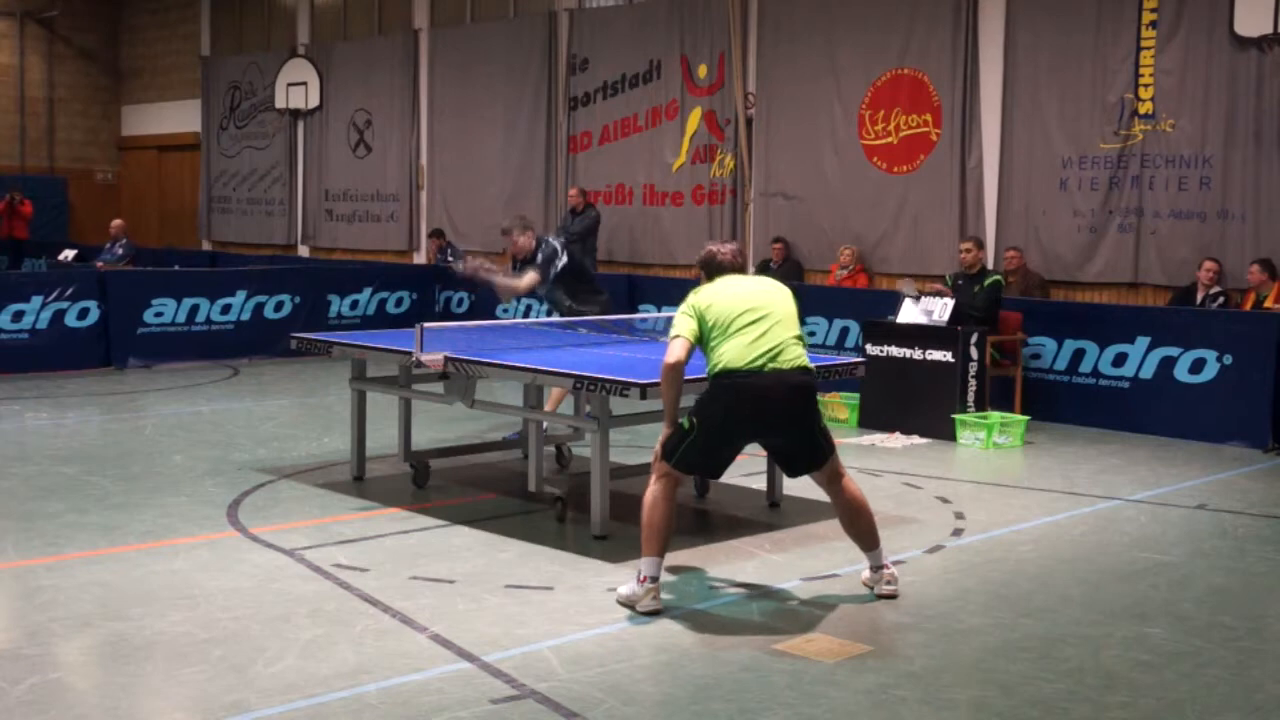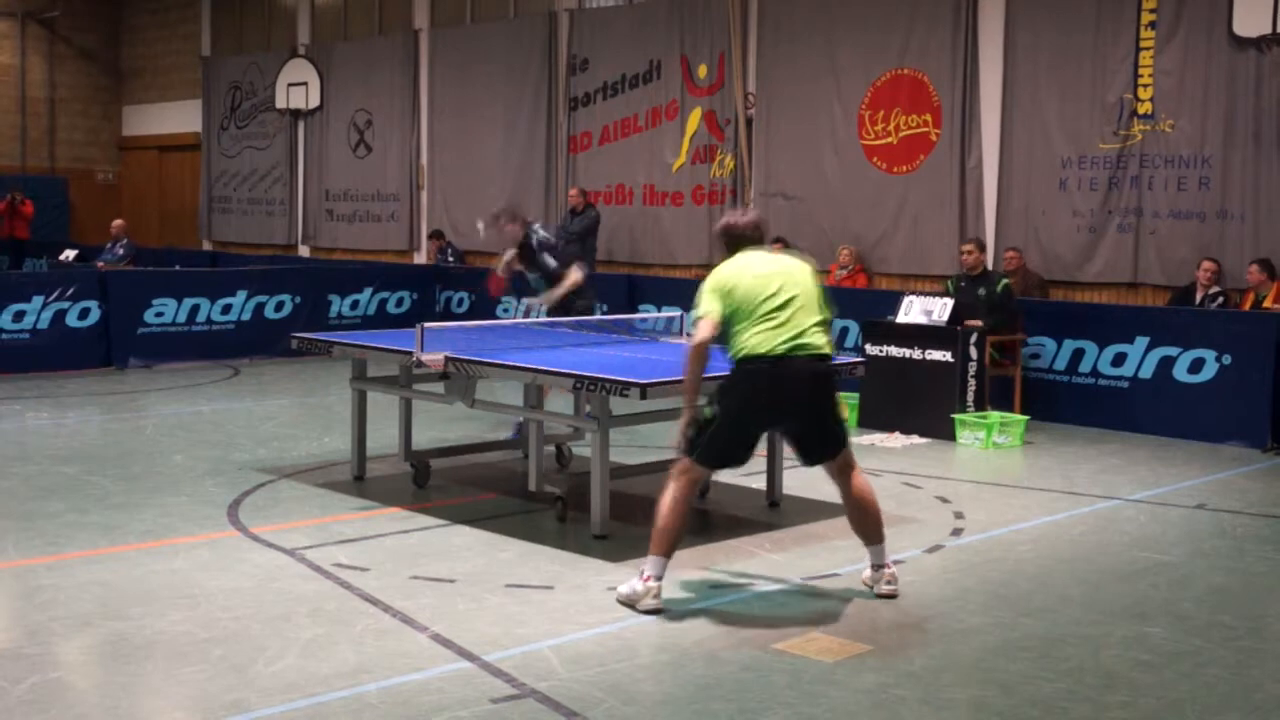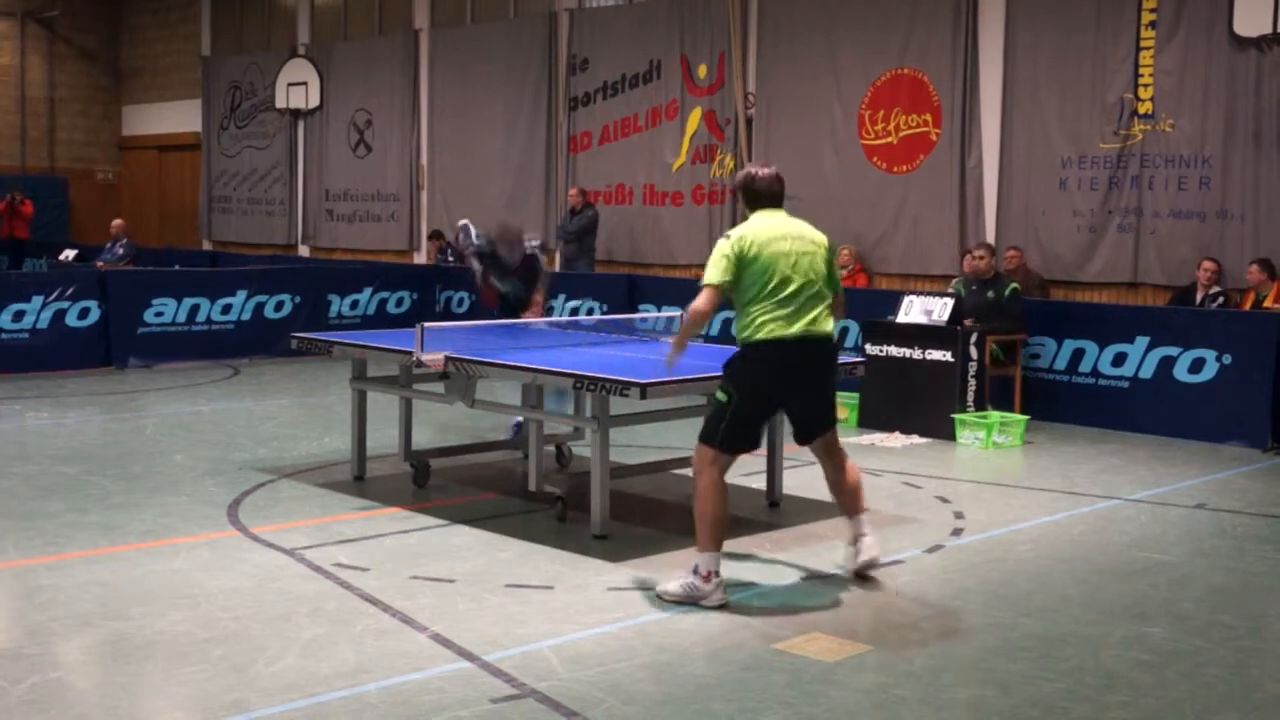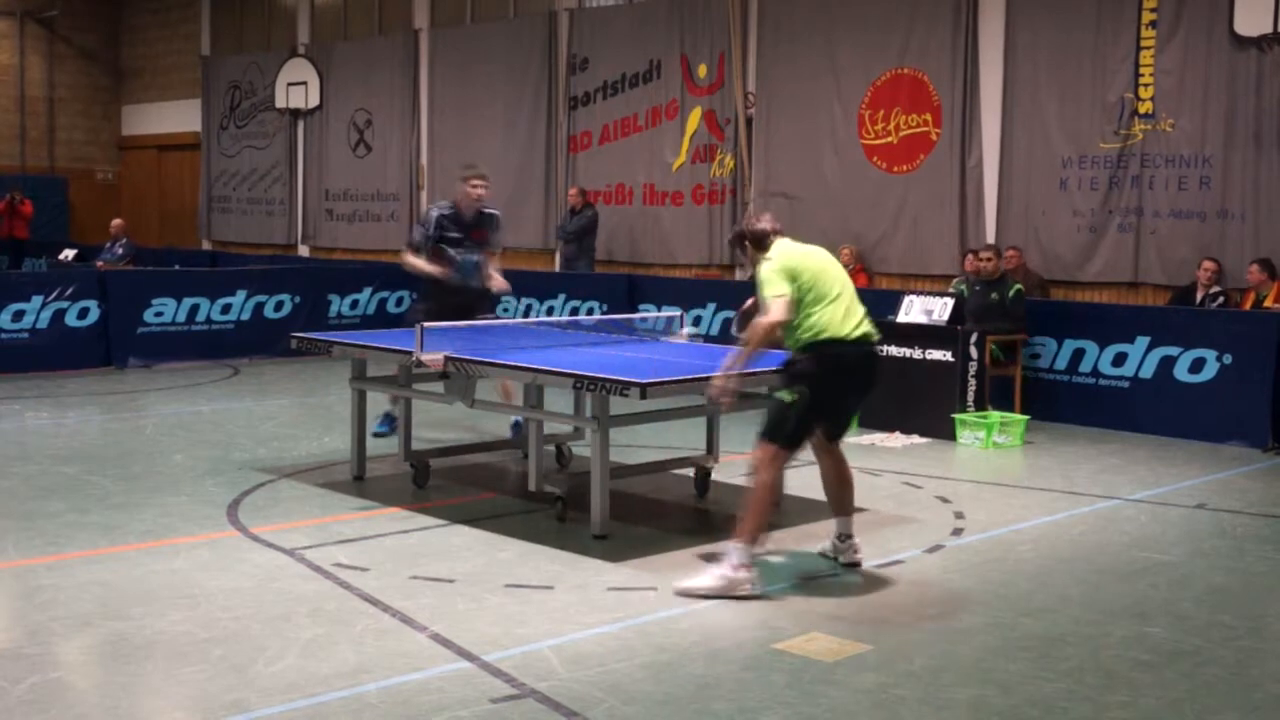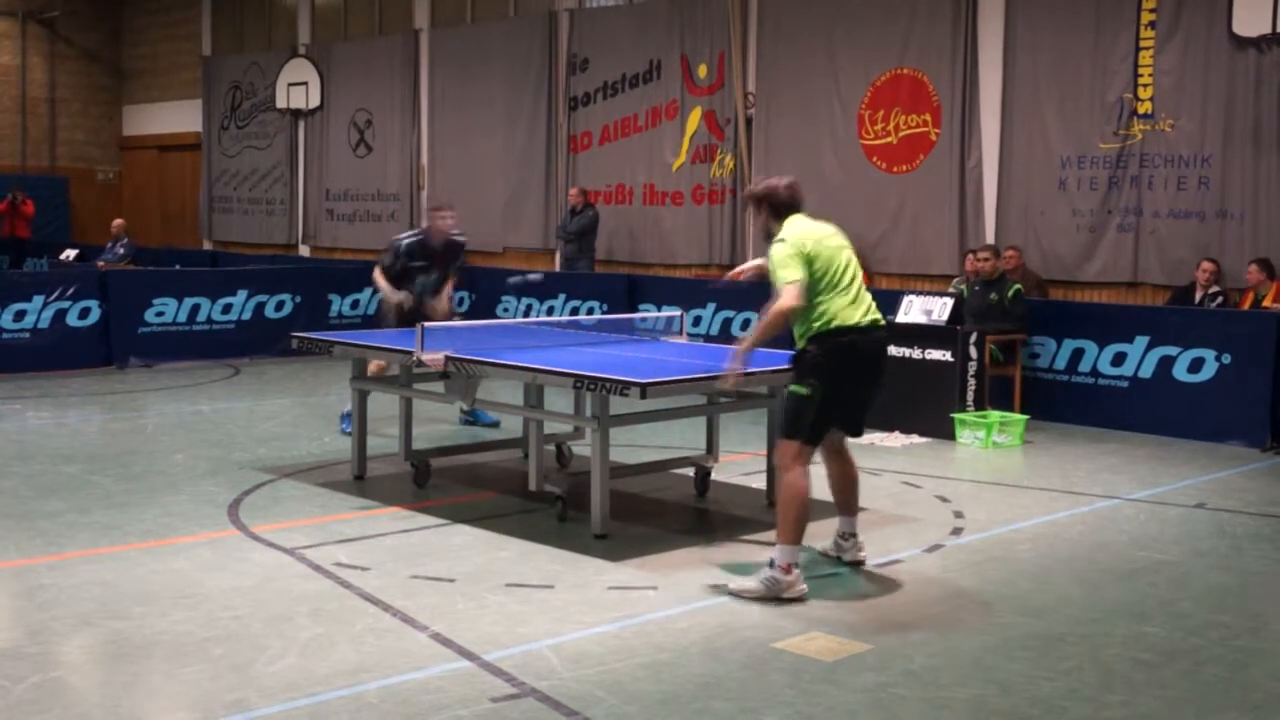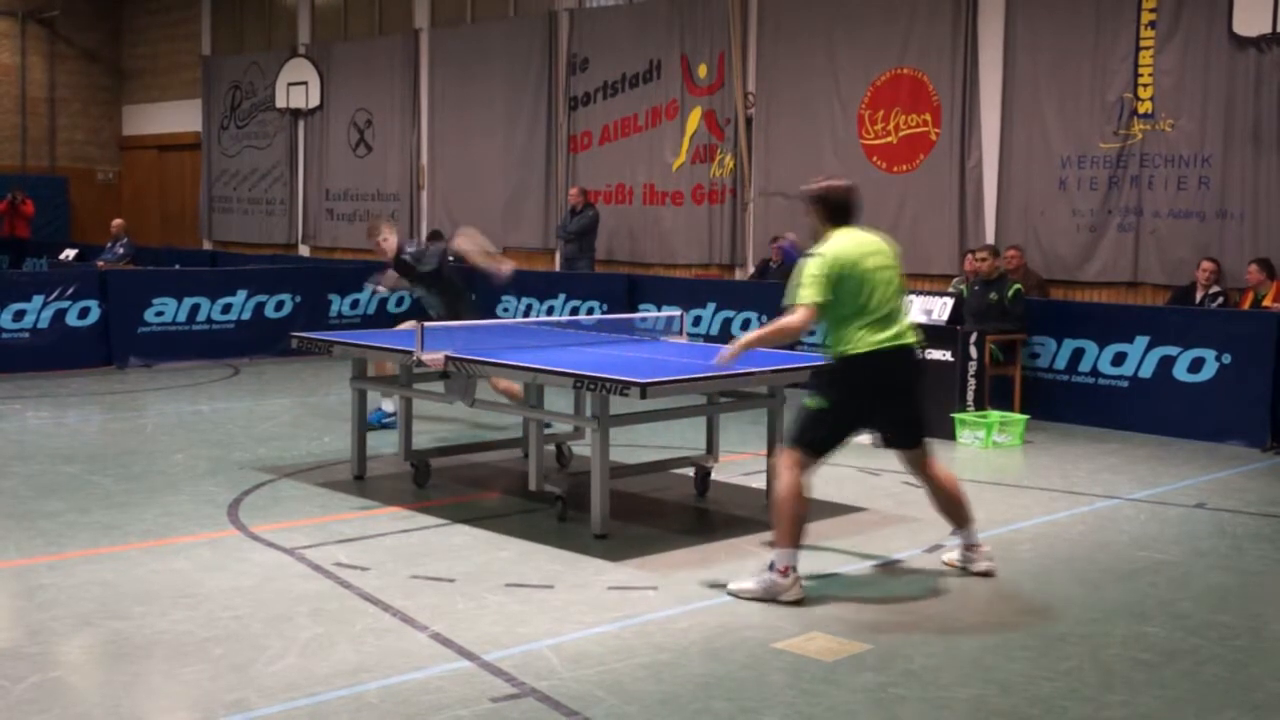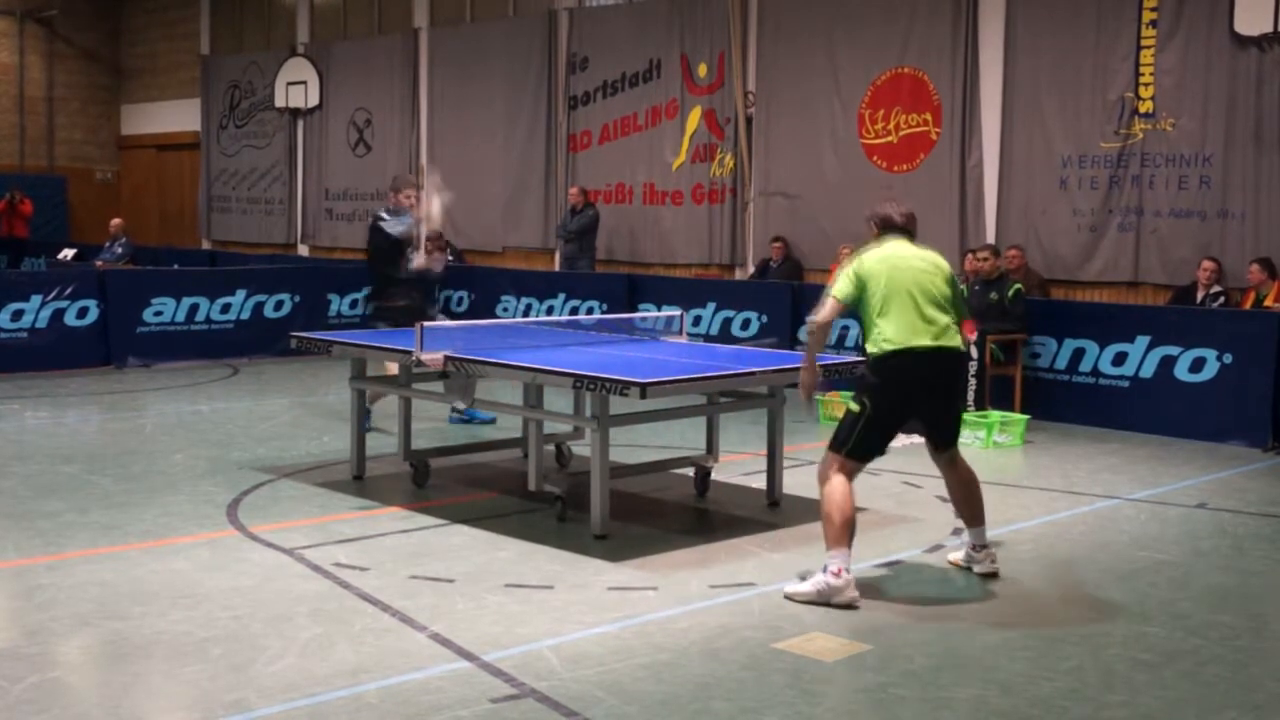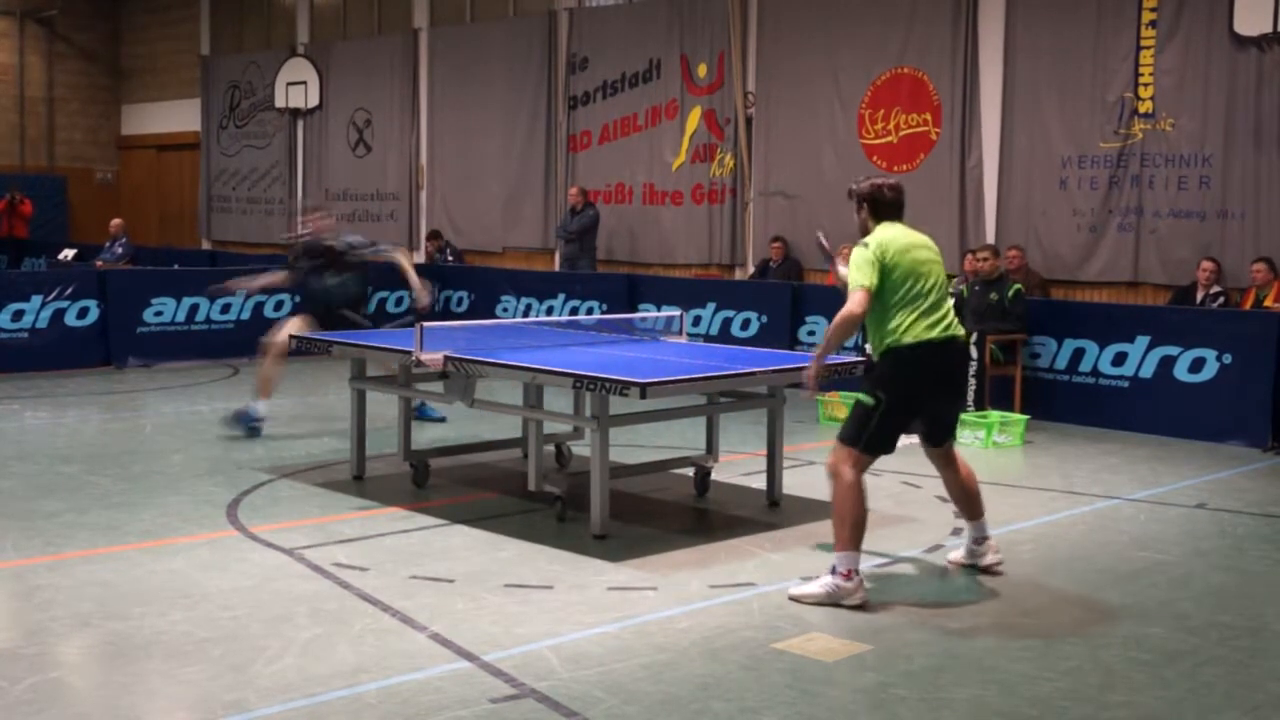
dt=0.4s
person 1, frame 1
left shoulder: (699, 298)
right shoulder: (777, 288)
left elbow: (674, 361)
left wrist: (669, 423)
left hip: (734, 390)
right hip: (793, 386)
left knee: (663, 474)
right knee: (834, 478)
left ankle: (646, 585)
right ankle: (881, 571)
person 1, frame 2
left shoulder: (722, 275)
right shoulder: (801, 265)
left elbow: (701, 340)
right elbow: (827, 331)
left wrist: (690, 408)
left hip: (757, 375)
right hip: (813, 373)
left knee: (686, 475)
right knee: (845, 470)
left ankle: (648, 583)
right ankle: (882, 570)
person 1, frame 3
left shoulder: (736, 239)
right shoulder: (816, 237)
left elbow: (703, 307)
right elbow: (837, 308)
left wrist: (677, 343)
left hip: (763, 357)
right hip: (818, 353)
left knee: (708, 463)
right knee: (830, 450)
left ankle: (707, 577)
right ankle: (862, 542)
person 1, frame 4
left shoulder: (774, 262)
right shoulder: (816, 254)
left elbow: (776, 320)
left wrist: (731, 366)
left hip: (826, 357)
right hip: (863, 353)
left knee: (767, 460)
right knee: (825, 443)
left ankle: (736, 568)
right ankle: (845, 542)
person 1, frame 5
left shoulder: (787, 242)
right shoulder: (824, 231)
left elbow: (789, 303)
left wrist: (743, 348)
right wrist: (765, 266)
left hip: (835, 346)
right hip: (870, 340)
left knee: (791, 457)
right knee: (833, 442)
left ankle: (785, 571)
right ankle: (848, 539)
person 1, frame 6
left shoulder: (823, 257)
right shoulder: (883, 246)
left elbow: (798, 323)
left wrist: (744, 342)
left hip: (857, 368)
right hip: (902, 361)
left knee: (789, 463)
right knee: (921, 461)
left ankle: (783, 574)
right ankle: (974, 550)
person 1, frame 7
left shoulder: (863, 263)
right shoulder: (940, 263)
left elbow: (823, 319)
right elbow: (959, 321)
left wrist: (809, 366)
left hip: (895, 367)
right hip: (948, 363)
left knee: (835, 469)
right knee: (948, 455)
left ankle: (837, 575)
right ankle: (980, 550)
person 1, frame 8
left shoulder: (871, 247)
right shoulder: (926, 243)
left elbow: (855, 311)
left wrist: (819, 357)
left hip: (906, 361)
right hip: (951, 355)
left knee: (844, 464)
right knee: (942, 452)
left ankle: (847, 577)
right ankle: (981, 544)
person 2, frame 1
left shoulder: (551, 250)
right shoulder: (521, 258)
left elbow: (523, 286)
right elbow: (508, 295)
left wrist: (484, 273)
right wrist: (492, 273)
left hip: (592, 312)
right hip: (573, 314)
left ankle: (540, 423)
person 2, frame 2
left shoulder: (542, 243)
right shoulder: (523, 240)
left elbow: (578, 275)
left wrist: (549, 297)
right wrist: (507, 260)
left hip: (575, 305)
right hip: (559, 306)
person 2, frame 3
left shoulder: (531, 252)
right shoulder: (479, 247)
right elbow: (463, 225)
left wrist: (536, 301)
right wrist: (479, 272)
left hip: (528, 306)
right hip: (504, 307)
left ankle: (525, 417)
person 2, frame 4
left shoulder: (491, 218)
right shoulder: (437, 216)
right elbow: (407, 258)
left wrist: (494, 275)
right wrist: (431, 269)
left hip: (474, 301)
right hip: (436, 299)
left ankle: (518, 417)
right ankle: (392, 414)
person 2, frame 5
left shoulder: (456, 243)
right shoulder: (405, 244)
right elbow: (378, 273)
left wrist: (444, 298)
right wrist: (390, 294)
left hip: (433, 309)
right hip: (401, 309)
right knee: (381, 362)
left ankle: (468, 410)
right ankle: (351, 412)
person 2, frame 6
left shoulder: (414, 254)
right shoulder: (401, 262)
left elbow: (460, 240)
left wrist: (495, 263)
left hip: (461, 322)
right hip: (440, 321)
left knee: (499, 384)
right ankle: (388, 411)
person 2, frame 7
left shoulder: (403, 231)
right shoulder: (382, 222)
right elbow: (415, 224)
left wrist: (429, 261)
left hip: (414, 308)
right hip: (389, 312)
right knee: (395, 376)
left ankle: (461, 408)
right ankle: (365, 408)
person 2, frame 8
left shoulder: (349, 246)
right shoulder: (303, 247)
left elbow: (396, 255)
right elbow: (291, 277)
left wrist: (416, 285)
right wrist: (256, 282)
left hip: (350, 315)
right hip: (316, 313)
right knee: (275, 345)
left ankle: (418, 404)
right ankle: (256, 413)
